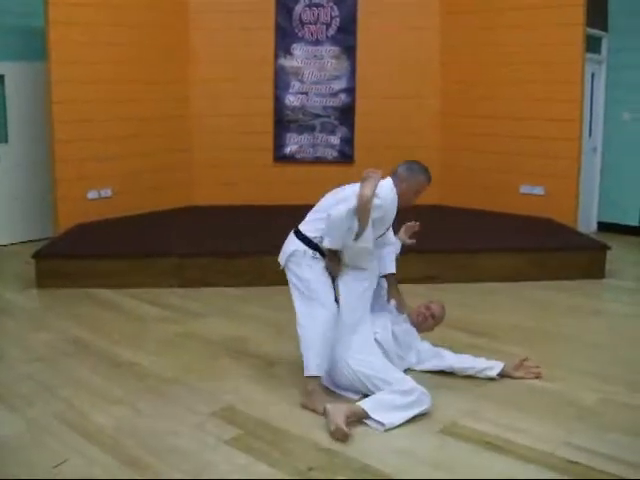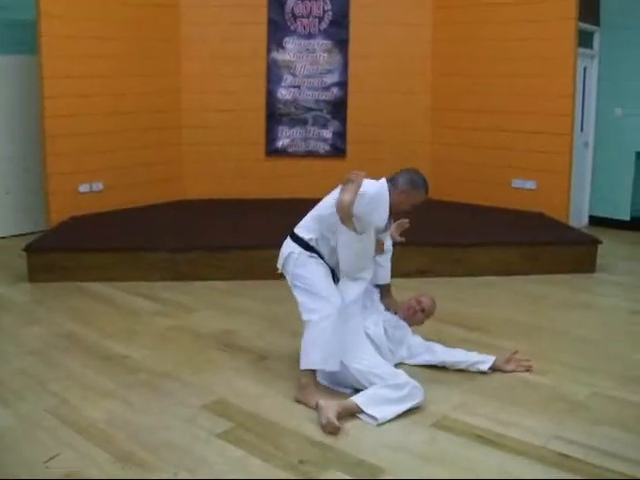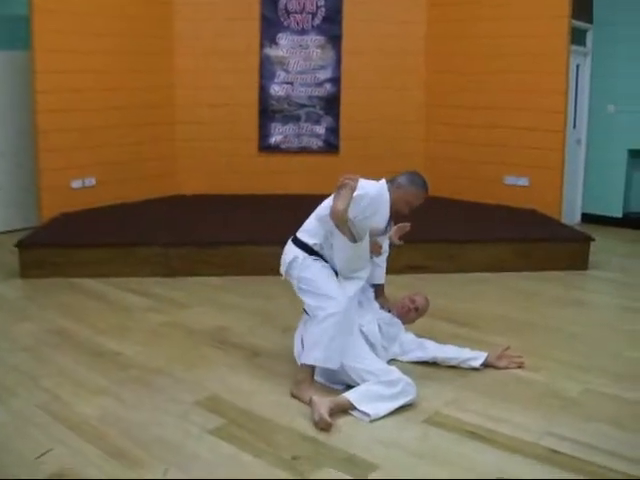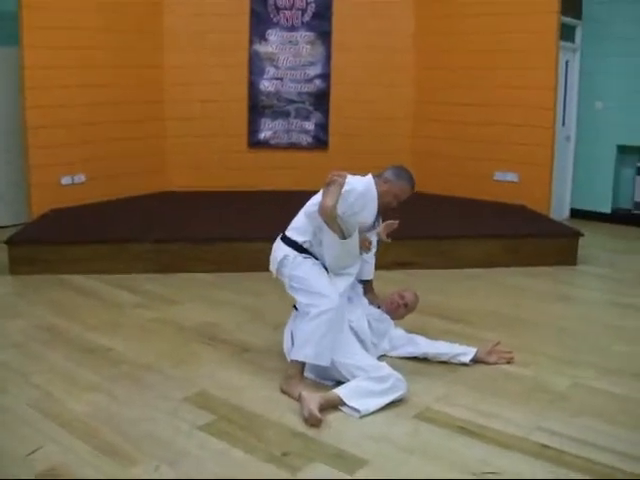
dt=0.4s
person 1, frame 1
left shoulder: (386, 198)
right shoulder: (383, 196)
right elbow: (339, 219)
right wrist: (334, 259)
left hip: (322, 253)
right hip: (307, 252)
right knee: (321, 311)
right ankle: (312, 389)
person 1, frame 2
left shoulder: (383, 208)
right shoulder: (369, 193)
left elbow: (381, 252)
right elbow: (326, 218)
left wrist: (386, 295)
right wrist: (359, 239)
left hip: (326, 257)
right hip: (304, 254)
right knee: (328, 307)
right ankle: (306, 385)
person 1, frame 3
left shoulder: (384, 211)
right shoulder: (370, 193)
right elbow: (328, 216)
right wrist: (361, 239)
left hip: (328, 259)
right hip: (306, 257)
right knee: (335, 306)
right ankle: (303, 382)
person 1, frame 4
left shoulder: (372, 209)
right shoulder: (357, 188)
right elbow: (318, 212)
left wrist: (369, 291)
right wrist: (351, 235)
left hip: (317, 257)
right hip: (295, 254)
right knee: (327, 303)
right ankle: (293, 377)
person 2, frame 1
left shoulder: (416, 348)
right shoulder: (384, 306)
left elbow: (452, 360)
left wrist: (502, 369)
right wrist: (398, 240)
right hip: (348, 350)
left knee: (419, 398)
left ankle: (346, 412)
person 2, frame 2
left shoulder: (406, 340)
right shoulder: (372, 300)
left elbow: (441, 353)
left wrist: (494, 362)
left knee: (412, 392)
left ankle: (339, 408)
person 2, frame 3
left shoulder: (400, 336)
right shoulder: (364, 296)
left elbow: (434, 350)
left wrist: (486, 358)
left knee: (404, 389)
left ankle: (330, 403)
person 2, frame 4
left shoulder: (389, 332)
right shoulder: (355, 293)
left elbow: (424, 345)
left wrist: (476, 354)
left knee: (395, 384)
left ankle: (321, 399)
